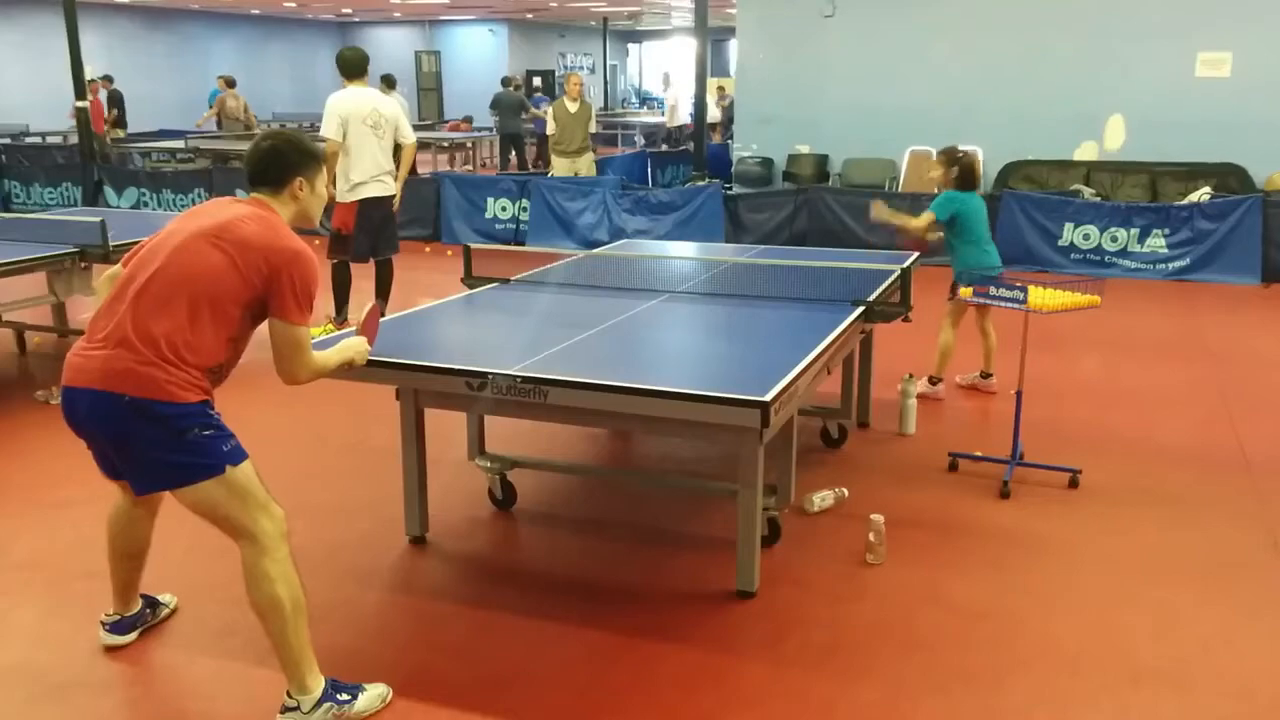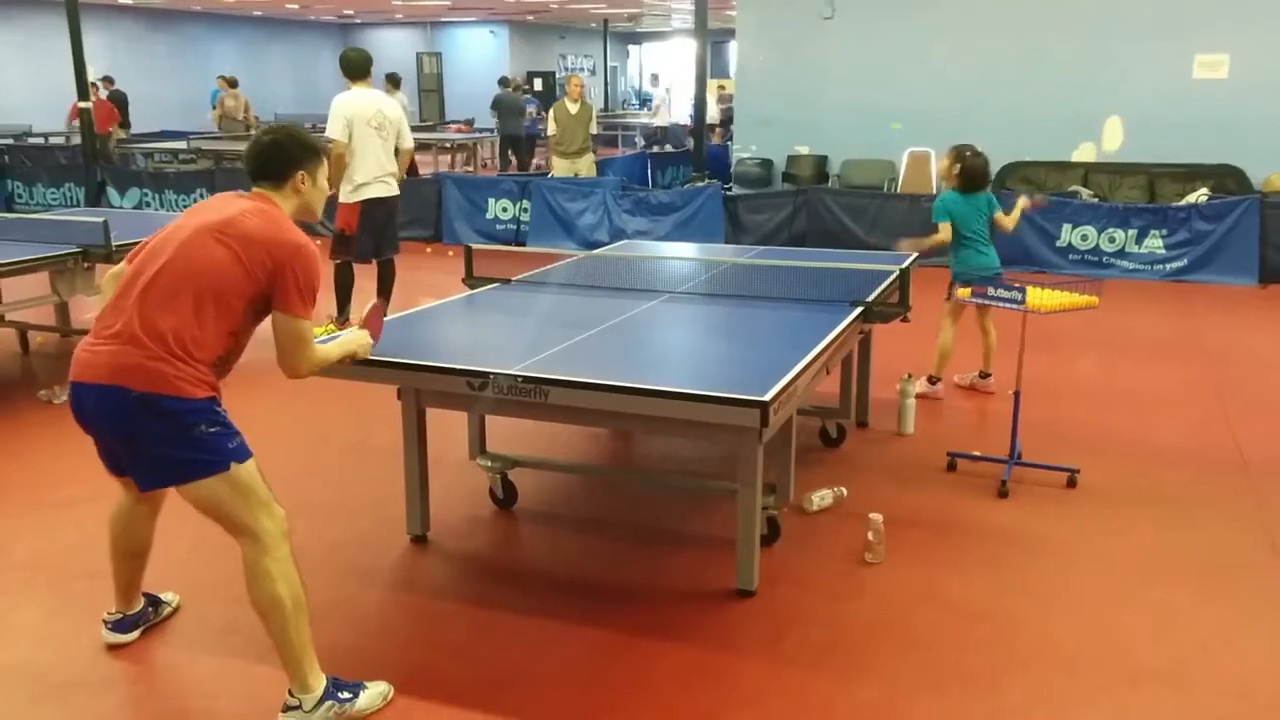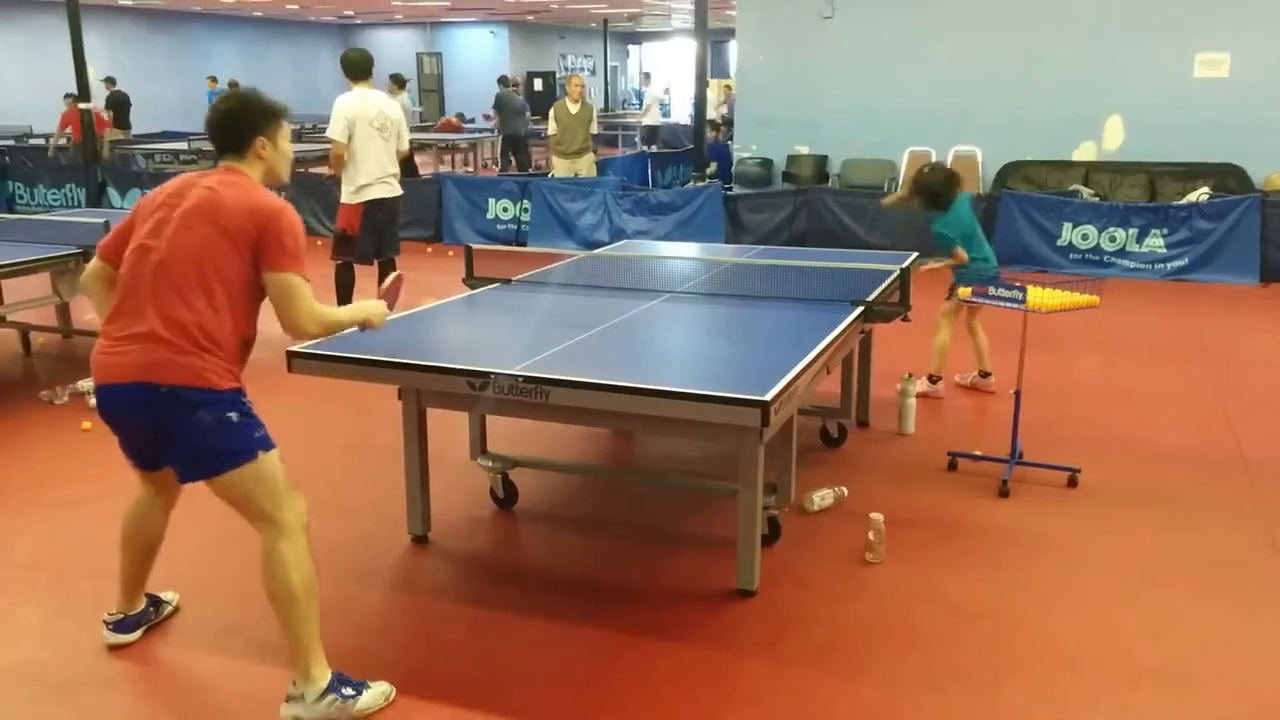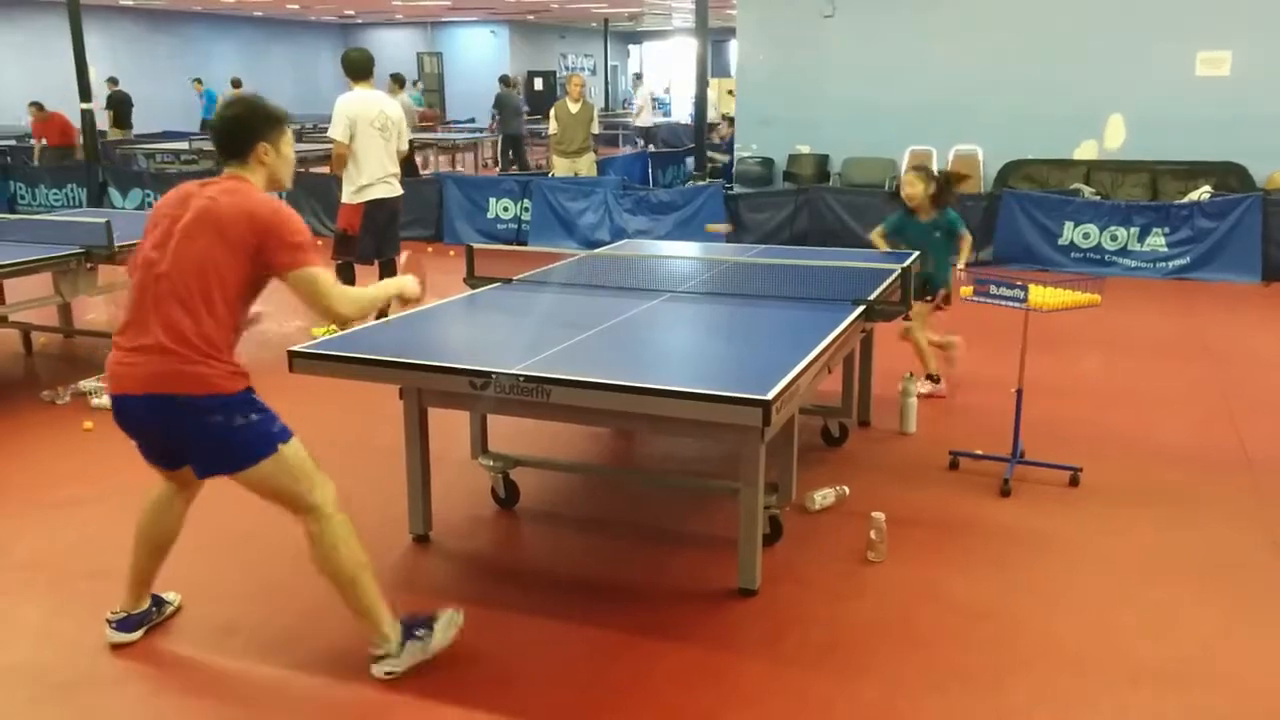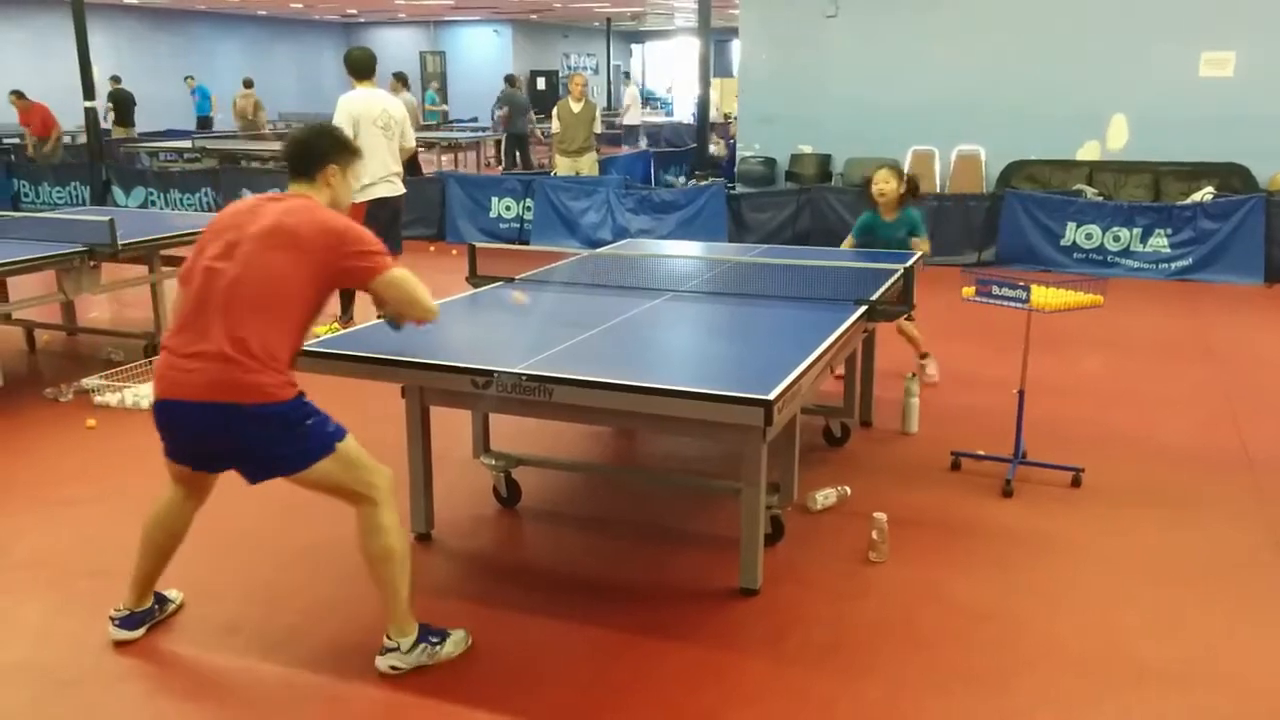
dt=0.3s
person 1, frame 1
left shoulder: (202, 214)
right shoulder: (289, 252)
left elbow: (110, 283)
right elbow: (295, 370)
right wrist: (348, 350)
left hip: (81, 383)
right hip: (153, 398)
left knee: (139, 490)
right knee: (264, 531)
left ankle: (124, 613)
person 1, frame 2
left shoulder: (208, 210)
right shoulder: (292, 247)
left elbow: (115, 280)
right elbow: (297, 365)
right wrist: (350, 345)
left hip: (90, 379)
right hip: (161, 393)
left knee: (141, 490)
right knee: (264, 530)
left ankle: (127, 610)
person 1, frame 3
left shoulder: (165, 194)
right shoulder: (269, 212)
left elbow: (95, 279)
right elbow: (301, 323)
right wrist: (361, 312)
left hip: (113, 377)
right hip: (190, 386)
left knee: (159, 487)
right knee: (284, 520)
left ankle: (128, 611)
person 1, frame 4
left shoulder: (173, 201)
right shoulder: (267, 215)
right elbow: (338, 307)
right wrist: (396, 286)
left hip: (128, 385)
right hip: (197, 390)
left knee: (180, 482)
right knee: (318, 503)
left ankle: (132, 610)
right ankle: (390, 640)
person 1, frame 5
left shoulder: (233, 214)
right shoulder: (337, 231)
left elbow: (192, 298)
right elbow: (424, 310)
right wrist: (398, 298)
left hip: (173, 389)
right hip: (252, 398)
left knee: (187, 487)
right knee: (374, 489)
left ankle: (134, 608)
right ankle: (403, 640)
person 2, frame 1
left shoulder: (338, 101)
right shoulder: (388, 102)
left elbow: (332, 150)
right elbow: (410, 144)
left wrist: (329, 183)
right wrist: (398, 183)
left hip: (354, 192)
right hip: (385, 191)
left knee: (340, 258)
right knee: (383, 256)
left ankle: (340, 321)
right ankle: (380, 316)
person 2, frame 2
left shoulder: (343, 102)
right shoulder: (391, 104)
left elbow: (339, 151)
right elbow: (407, 150)
left wrist: (335, 182)
left hip: (357, 193)
right hip: (388, 192)
left knee: (343, 258)
right knee: (385, 257)
left ankle: (342, 321)
person 2, frame 3
left shoulder: (345, 103)
right shoulder: (391, 104)
left elbow: (338, 152)
right elbow: (403, 151)
left wrist: (336, 171)
left hip: (359, 194)
right hip: (390, 191)
left knee: (344, 258)
right knee: (386, 256)
person 2, frame 4
left shoulder: (347, 102)
right shoulder: (392, 104)
left elbow: (341, 151)
right elbow: (403, 150)
left wrist: (337, 170)
left hip: (360, 194)
right hip: (390, 191)
left knee: (343, 259)
right knee: (387, 257)
left ankle: (343, 321)
right ankle: (383, 315)
person 2, frame 5
left shoulder: (349, 101)
right shoulder: (394, 102)
right elbow: (409, 147)
left hip: (363, 193)
right hip: (392, 190)
right knee: (388, 256)
left ankle: (345, 319)
person 3, frame 1
left shoulder: (948, 198)
right shoulder: (976, 198)
left elbow: (917, 225)
left wrist: (887, 214)
right wrist: (943, 235)
left hip: (971, 271)
right hip: (993, 267)
left knee: (949, 324)
right knee: (984, 322)
left ankle: (934, 382)
right ankle: (987, 377)
person 3, frame 2
left shoulder: (944, 201)
right shoulder: (983, 196)
left elbow: (944, 237)
right elbow: (1007, 226)
left wrist: (916, 245)
right wrist: (1020, 206)
left hip: (966, 271)
right hip: (991, 269)
left knee: (948, 324)
right knee: (985, 323)
left ankle: (933, 382)
right ankle: (985, 377)
person 3, frame 3
left shoulder: (941, 227)
right shoulder: (960, 199)
left elbow: (962, 258)
left wrist: (938, 265)
left hip: (971, 273)
right hip: (987, 269)
left knee: (944, 323)
right knee: (972, 322)
left ankle: (934, 381)
right ankle: (984, 376)
person 3, frame 4
left shoulder: (948, 217)
right shoulder: (903, 217)
left elbow: (966, 238)
right elbow: (875, 236)
left wrist: (960, 264)
left hip: (937, 281)
right hip: (914, 278)
left knee: (911, 328)
right knee: (909, 331)
left ankle: (934, 381)
right ankle: (948, 343)
person 3, frame 5
left shoulder: (911, 216)
right shoulder: (867, 220)
left elbow: (924, 247)
right elbow: (845, 249)
left wrist: (920, 248)
left knee: (903, 324)
left ankle: (925, 358)
